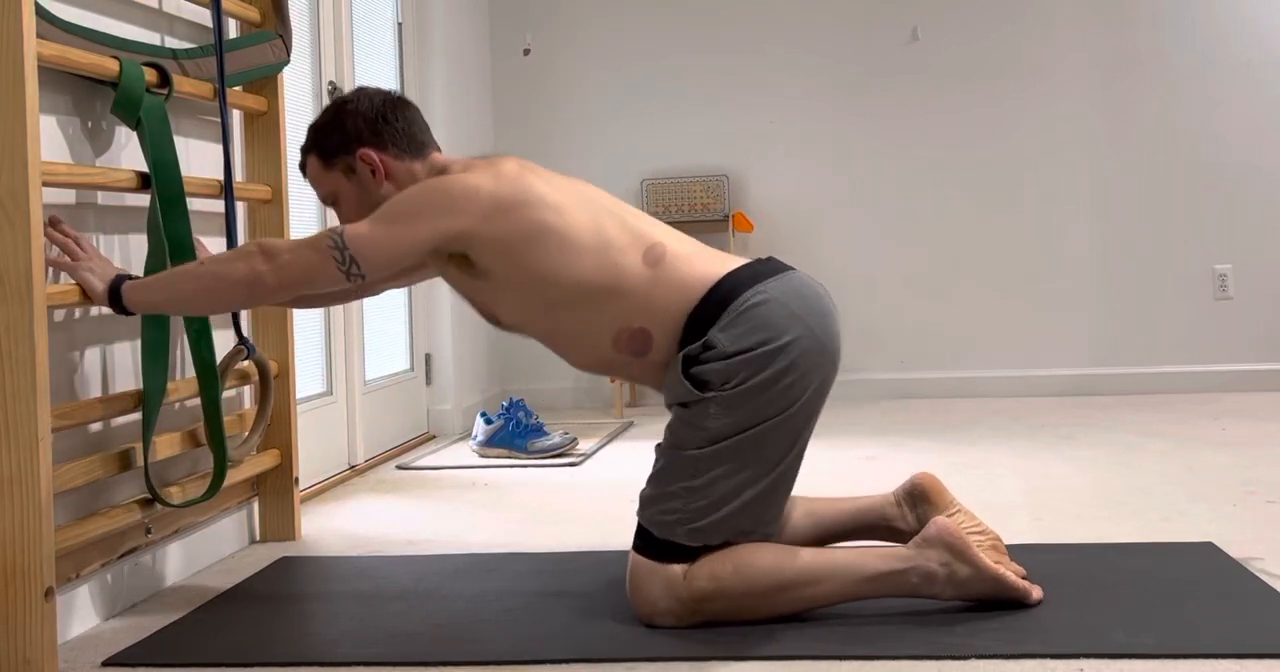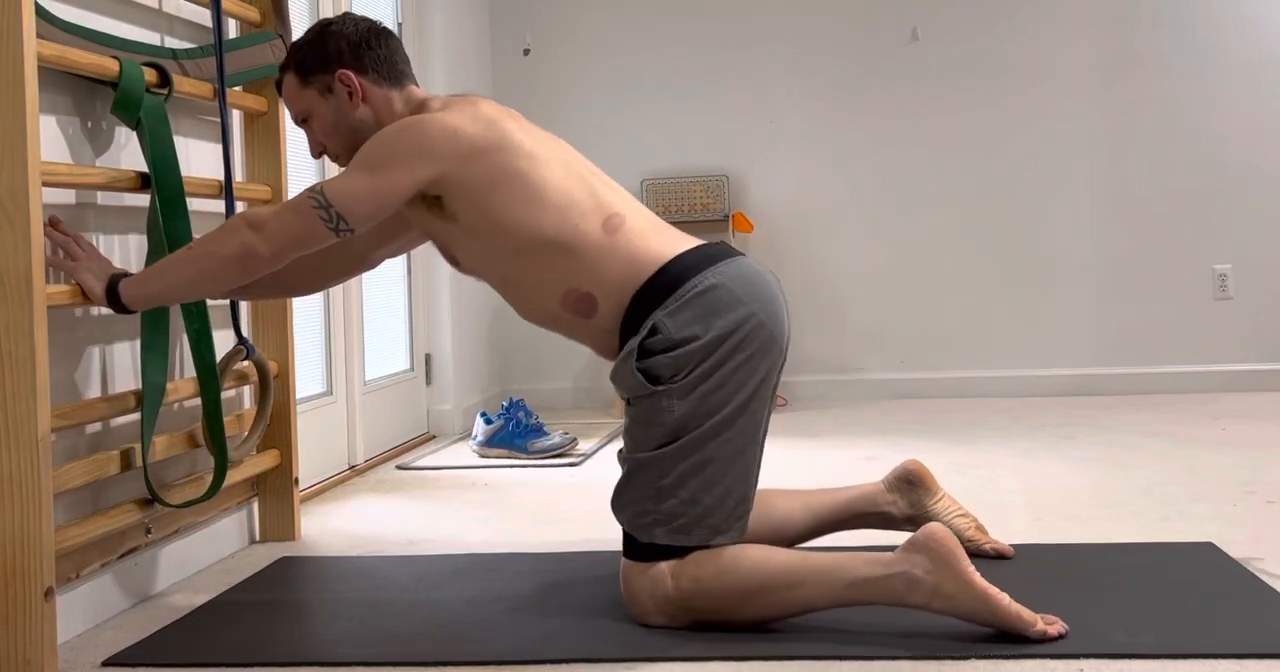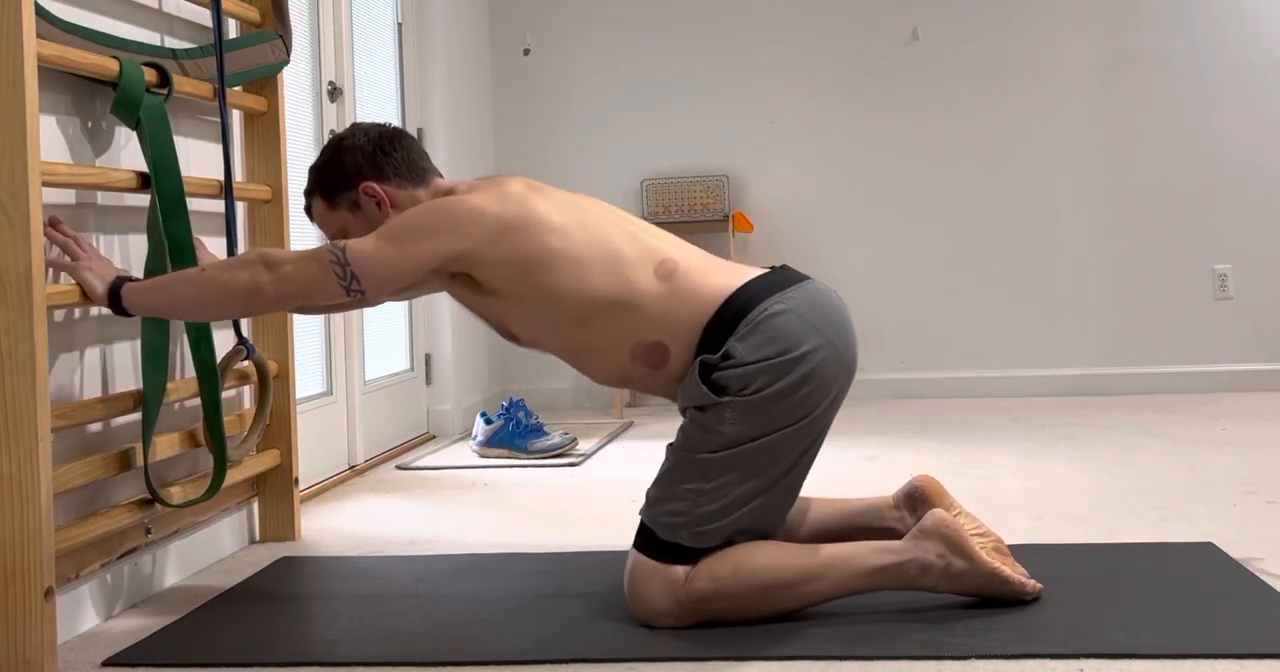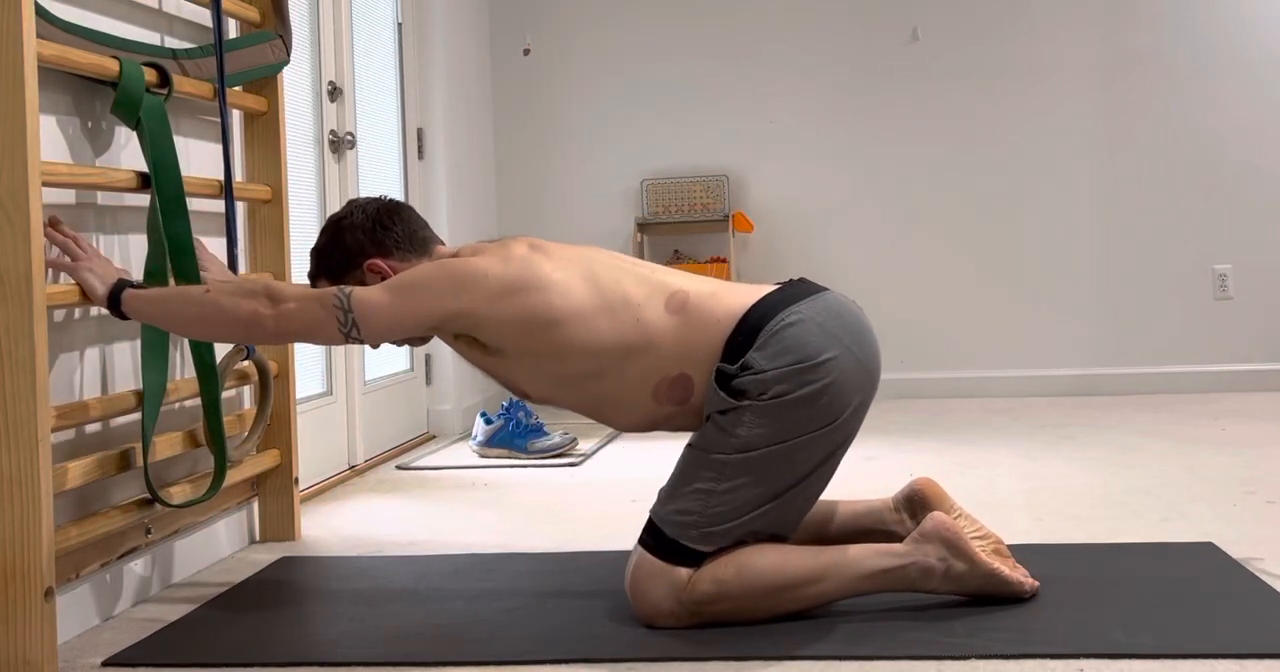
dt=0.7s
person 1, frame 1
left shoulder: (445, 197)
right shoulder: (473, 205)
left elbow: (278, 269)
right elbow: (343, 280)
left wrist: (125, 290)
right wrist: (220, 285)
left hip: (753, 338)
right hip: (778, 315)
left knee: (664, 588)
right knee: (710, 537)
left ankle: (923, 563)
right ankle: (899, 510)
person 1, frame 2
left shoulder: (426, 135)
right shoulder: (446, 161)
left elbow: (269, 236)
right elbow: (337, 259)
left wrist: (124, 290)
right wrist: (207, 283)
left hip: (698, 322)
right hip: (726, 300)
left knee: (661, 588)
right knee: (700, 539)
left ankle: (913, 569)
right ankle: (891, 498)
person 1, frame 3
left shoulder: (454, 222)
right shoulder: (486, 216)
left elbow: (277, 281)
right elbow: (296, 281)
left wrist: (122, 289)
right wrist: (217, 281)
left hip: (770, 350)
right hip: (799, 321)
left knee: (663, 588)
right knee: (709, 537)
left ankle: (917, 558)
right ankle: (901, 512)
person 1, frame 4
left shoulder: (453, 285)
right shoulder: (494, 269)
left elbow: (272, 314)
left wrist: (119, 292)
right wrist: (222, 288)
left hip: (793, 360)
right hip: (819, 332)
left knee: (664, 589)
right knee: (715, 542)
left ankle: (917, 561)
right ankle: (902, 514)
